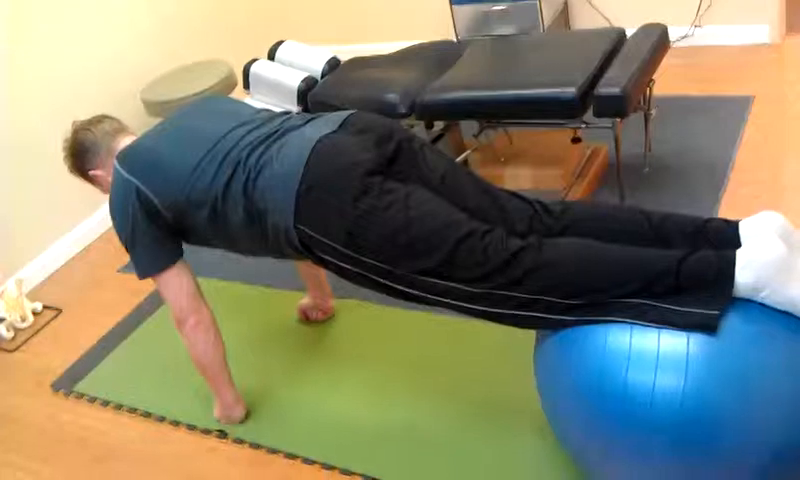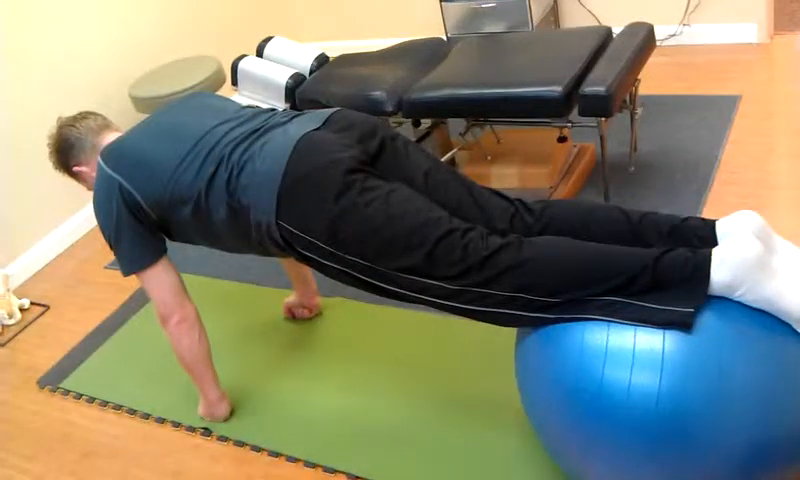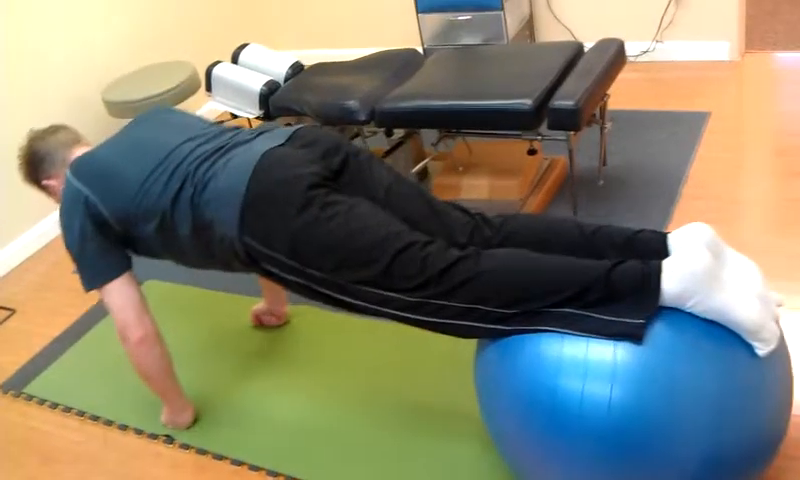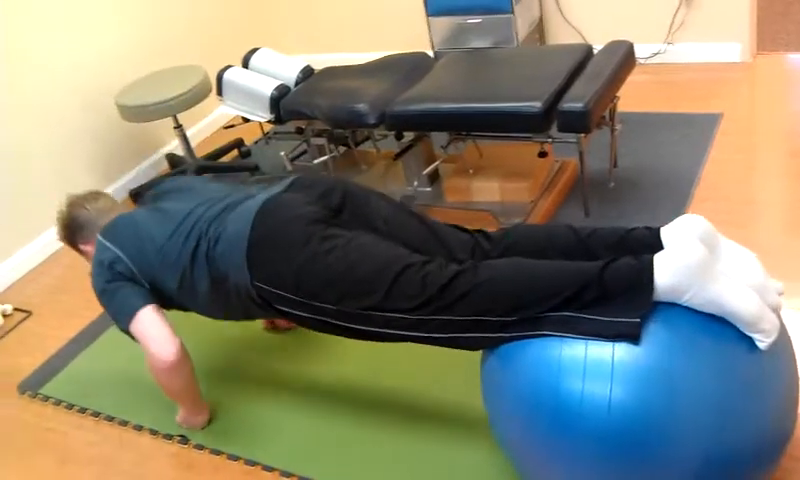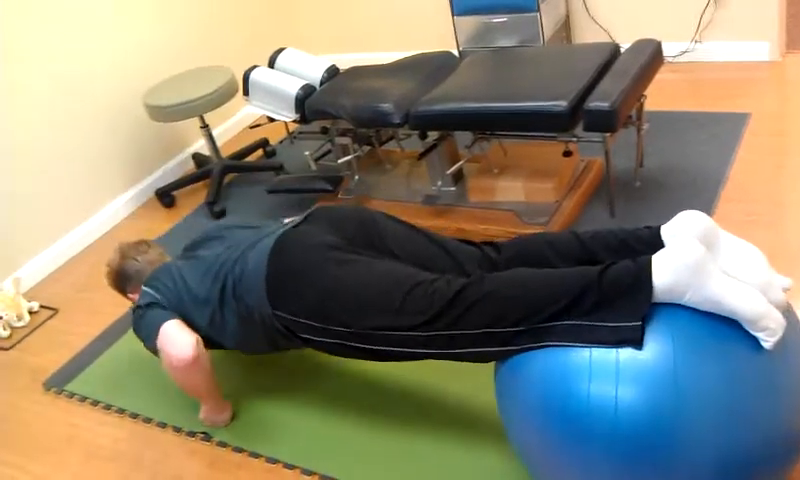
dt=0.5s
person 1, frame 1
left shoulder: (129, 195)
right shoulder: (199, 109)
left elbow: (191, 315)
left wrist: (227, 402)
right wrist: (319, 294)
left hip: (332, 199)
right hip: (359, 130)
left knee: (509, 273)
right knee: (532, 225)
left ankle: (734, 274)
right ankle: (738, 237)
person 1, frame 2
left shoulder: (113, 191)
right shoulder: (184, 104)
left elbow: (175, 313)
left wrist: (213, 399)
right wrist: (305, 293)
left hip: (315, 196)
right hip: (343, 128)
left knee: (487, 271)
right knee: (515, 223)
left ankle: (713, 270)
right ankle: (717, 234)
person 1, frame 3
left shoulder: (79, 206)
right shoulder: (148, 120)
left elbow: (136, 330)
left wrist: (176, 407)
right wrist: (274, 296)
left hip: (279, 211)
right hip: (307, 144)
left knee: (451, 283)
right knee: (475, 237)
left ankle: (665, 281)
right ankle: (672, 245)
person 1, frame 4
left shoulder: (110, 265)
right shoulder: (165, 189)
left elbow: (165, 353)
left wrist: (193, 411)
right wrist: (288, 302)
left hip: (284, 254)
right hip: (311, 191)
left knee: (454, 300)
right knee: (476, 255)
left ankle: (658, 278)
right ankle: (665, 241)
person 1, frame 5
left shoulder: (151, 304)
right shoulder: (206, 239)
left elbow: (185, 351)
left wrist: (214, 407)
right wrist: (311, 321)
left hip: (301, 286)
right hip: (333, 222)
left knee: (467, 313)
right knee: (493, 264)
left ankle: (659, 279)
right ankle: (671, 239)
